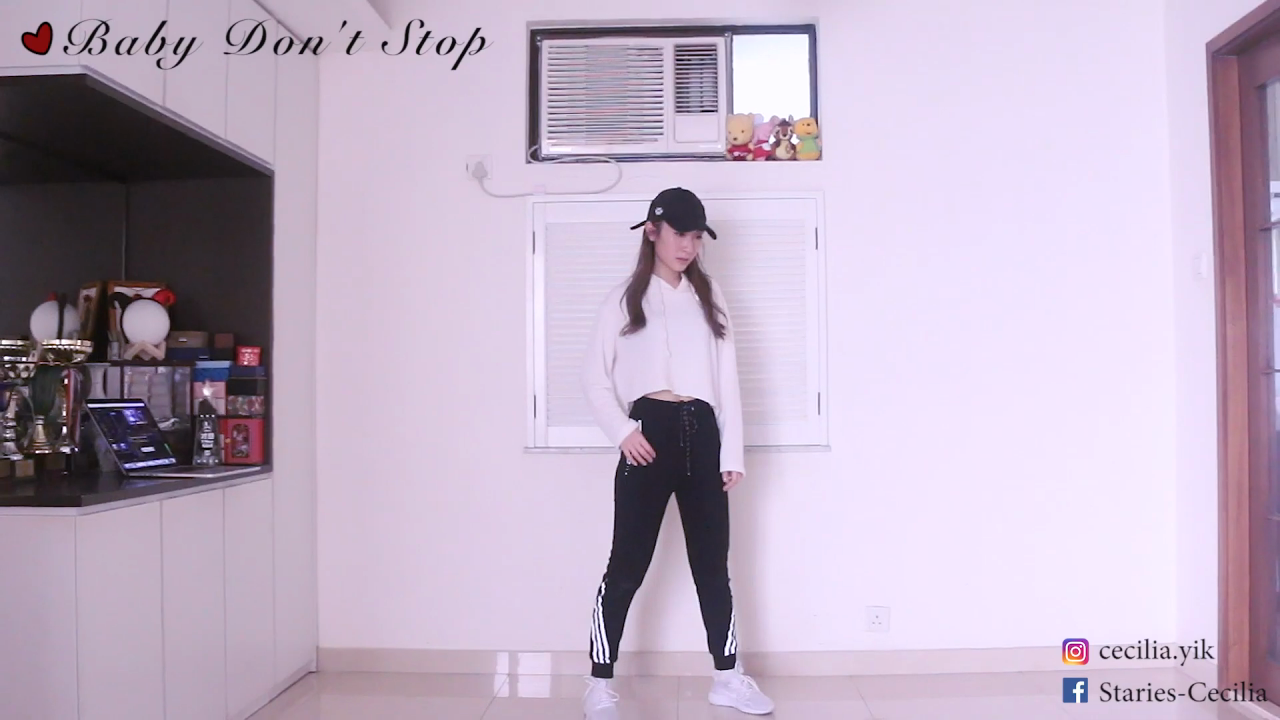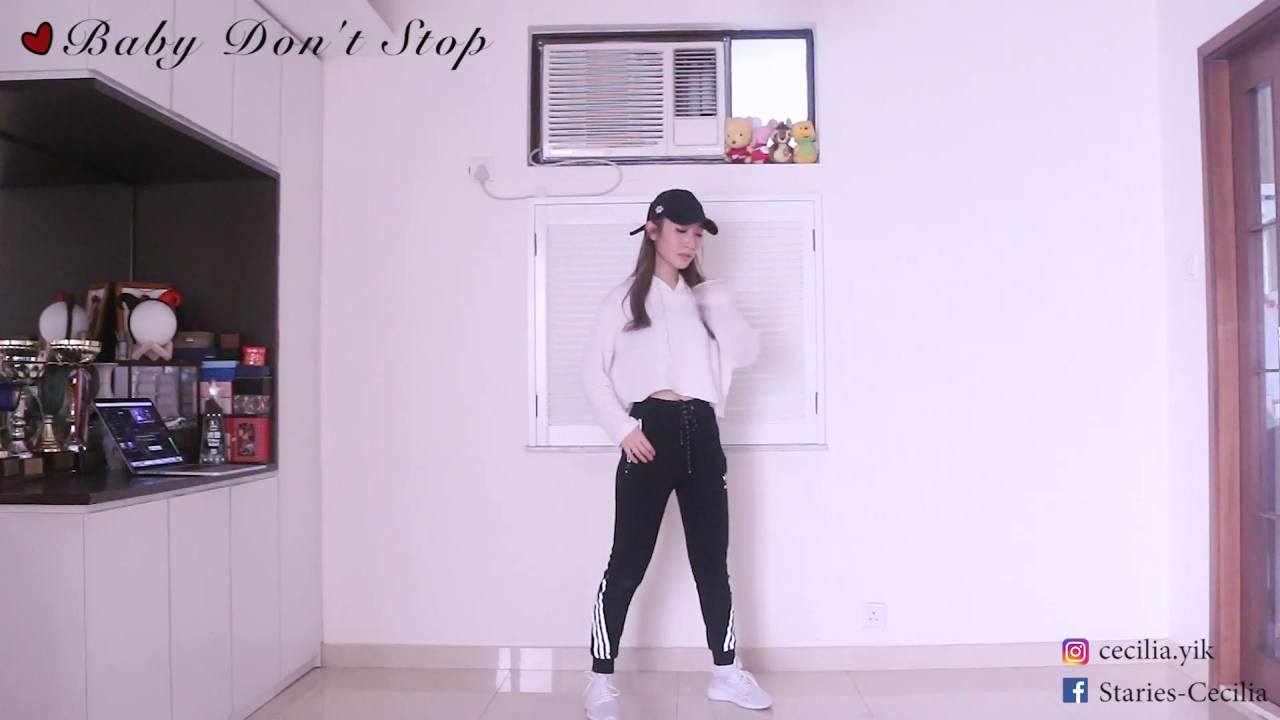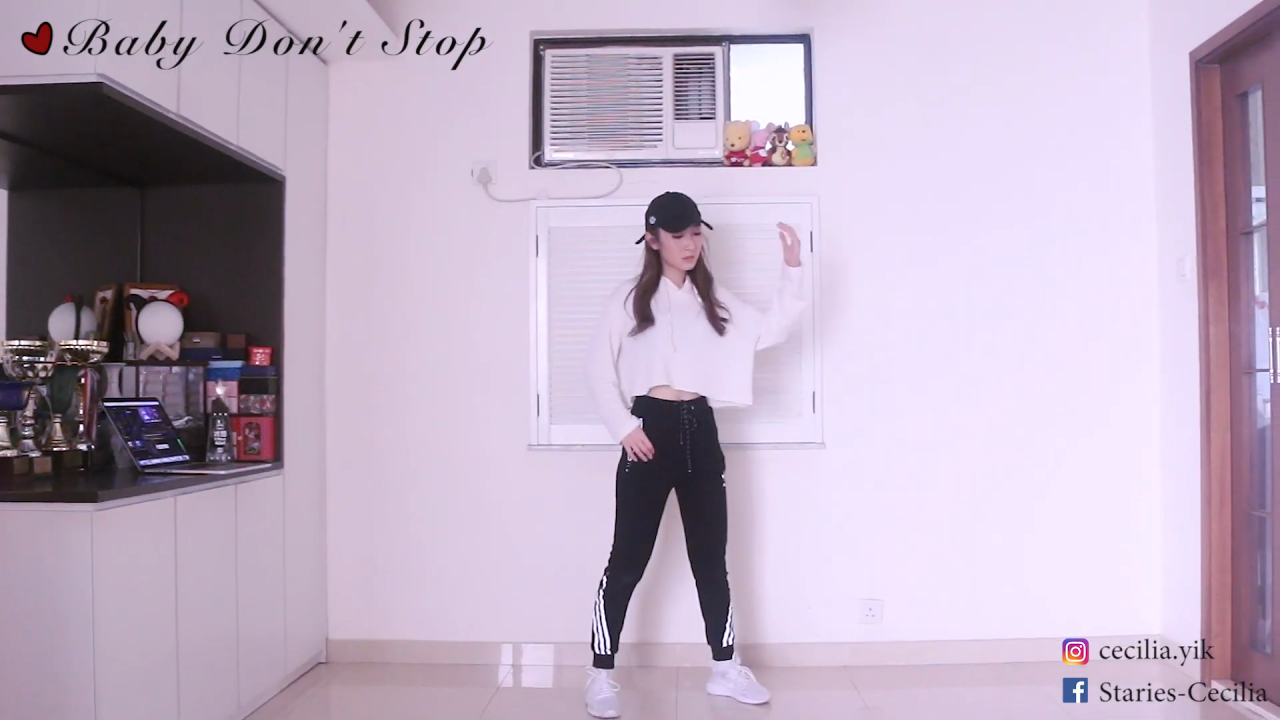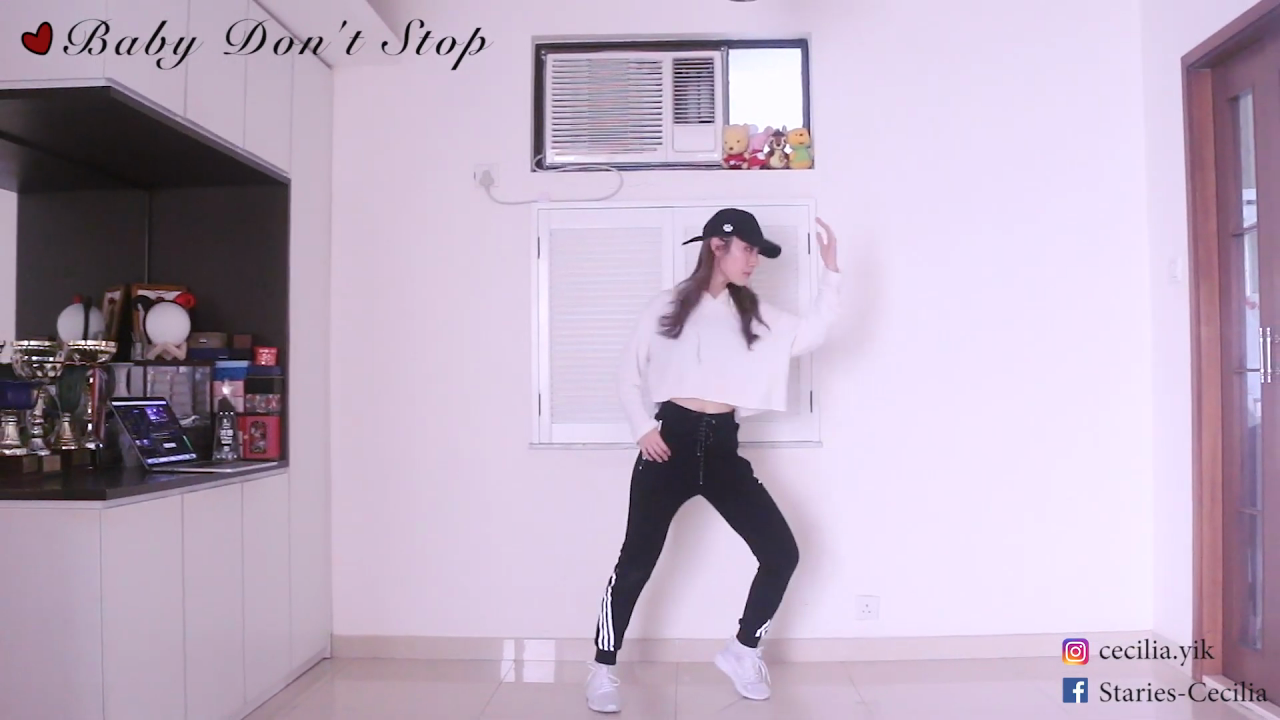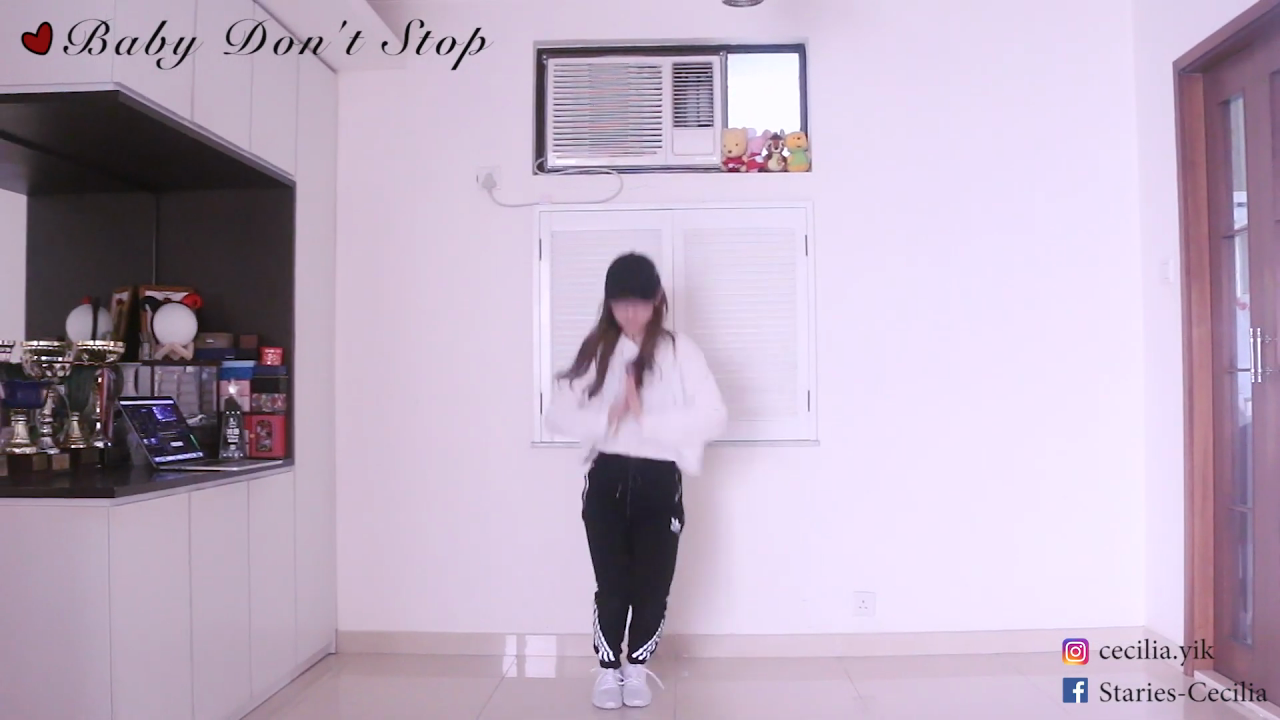
dt=1s
person 1, frame 1
left shoulder: (709, 295)
right shoulder: (625, 298)
left elbow: (726, 376)
right elbow: (595, 376)
left wrist: (733, 450)
right wrist: (622, 431)
left hip: (702, 434)
right hip: (651, 432)
left knee: (712, 563)
right knee: (627, 565)
left ankle: (727, 676)
person 1, frame 2
left shoulder: (703, 297)
right shoulder: (626, 298)
left elbow: (745, 355)
right elbow: (593, 373)
left wrist: (722, 308)
right wrist: (622, 429)
left hip: (701, 432)
right hip: (651, 431)
left knee: (712, 560)
right knee: (628, 562)
left ankle: (726, 672)
person 1, frame 3
left shoulder: (714, 300)
right shoulder: (629, 299)
left elbow: (772, 330)
right elbow: (598, 369)
left wrist: (792, 269)
right wrist: (624, 427)
left hip: (700, 431)
right hip: (650, 429)
left knee: (711, 558)
right knee: (627, 560)
left ankle: (725, 668)
right ankle: (601, 674)
person 1, frame 4
left shoulder: (754, 313)
right shoulder: (670, 306)
left elbow: (810, 334)
right elbow: (630, 371)
left wrist: (830, 273)
right wrist: (643, 427)
left hip: (722, 447)
right hip: (672, 441)
left knee: (781, 552)
right knee: (636, 561)
left ankle: (742, 650)
right ankle: (603, 670)
person 1, frame 5
left shoulder: (682, 352)
right shoulder: (595, 352)
left elbow: (713, 419)
right elbow: (559, 416)
left wrist: (649, 417)
right wrist: (607, 419)
left hip: (658, 485)
right hip: (606, 481)
left knee: (652, 595)
right knee: (613, 591)
left ankle: (637, 665)
right ankle: (609, 668)
